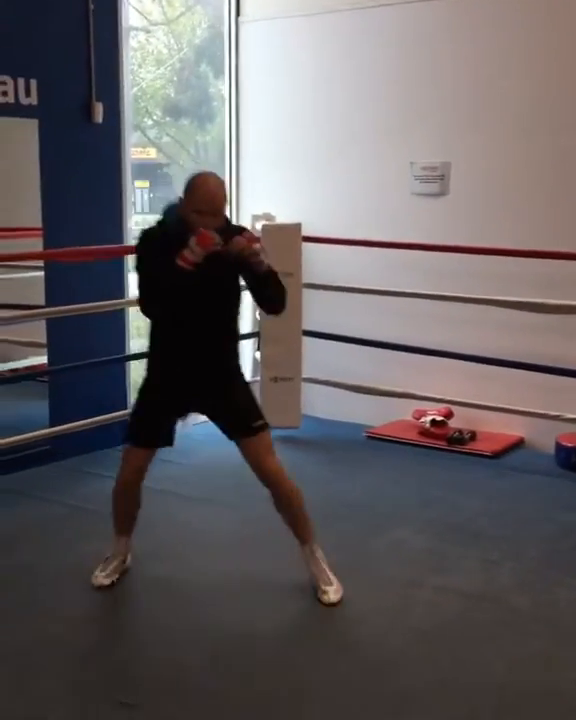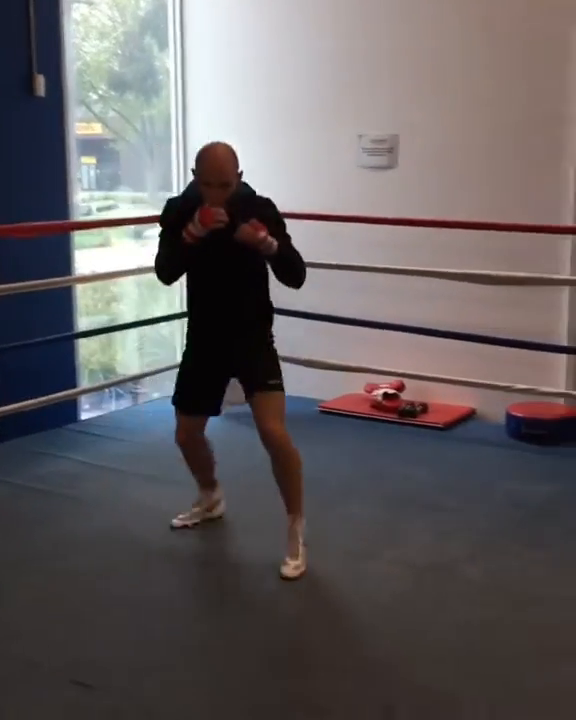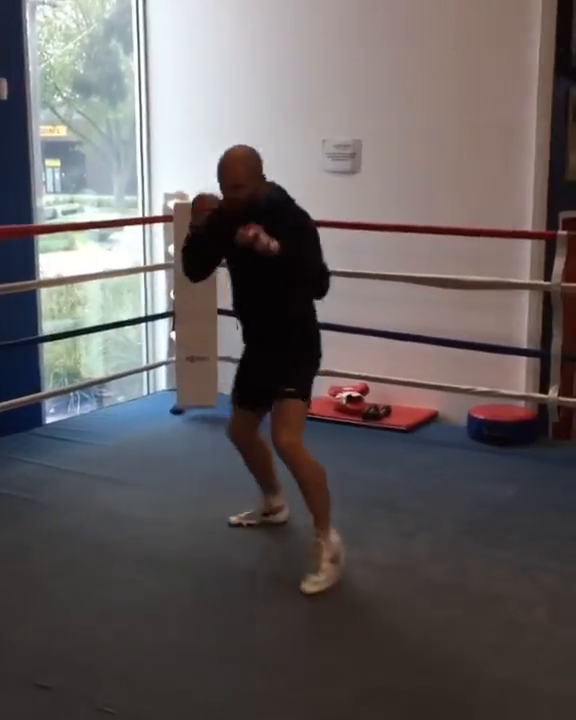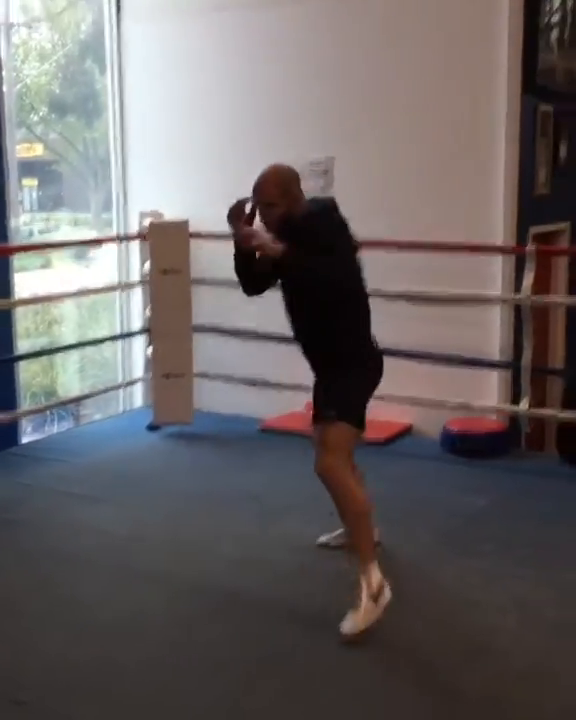
dt=0.4s
person 1, frame 1
left shoulder: (240, 240)
right shoulder: (157, 241)
left elbow: (274, 306)
right elbow: (152, 306)
left wrist: (260, 266)
right wrist: (181, 266)
left hip: (223, 373)
right hip: (167, 374)
left knee: (271, 472)
right knee: (130, 473)
left ankle: (315, 561)
right ankle: (119, 552)
person 1, frame 2
left shoulder: (260, 210)
right shoulder: (180, 209)
left elbow: (296, 276)
right elbow: (166, 273)
left wrist: (270, 246)
right wrist: (187, 238)
left hip: (252, 335)
right hip: (203, 337)
left knee: (274, 433)
right knee: (187, 435)
left ankle: (296, 533)
right ankle: (210, 497)
person 1, frame 3
left shoulder: (287, 215)
right shoulder: (227, 216)
left elbow: (317, 284)
right elbow: (195, 271)
left wrist: (273, 249)
right wrist: (198, 229)
left hip: (295, 340)
right hip: (259, 340)
left knee: (287, 439)
right knee: (240, 432)
left ankle: (328, 544)
right ankle: (273, 503)
person 1, frame 4
left shoulder: (325, 229)
right shoulder: (283, 231)
left elbow: (331, 281)
right elbow: (252, 285)
left wrist: (272, 248)
right wrist: (243, 243)
left hip: (351, 361)
right hip: (333, 362)
left knee: (330, 465)
right knee: (330, 449)
left ankle: (372, 582)
right ankle: (357, 527)
